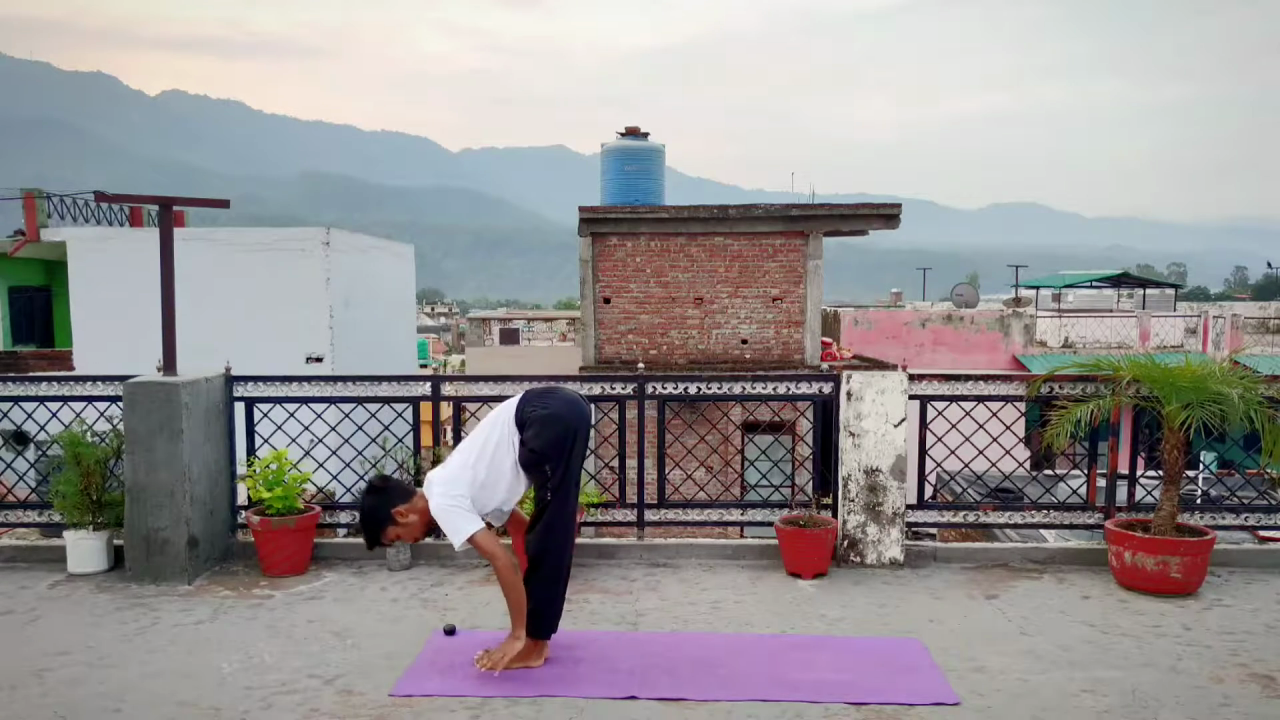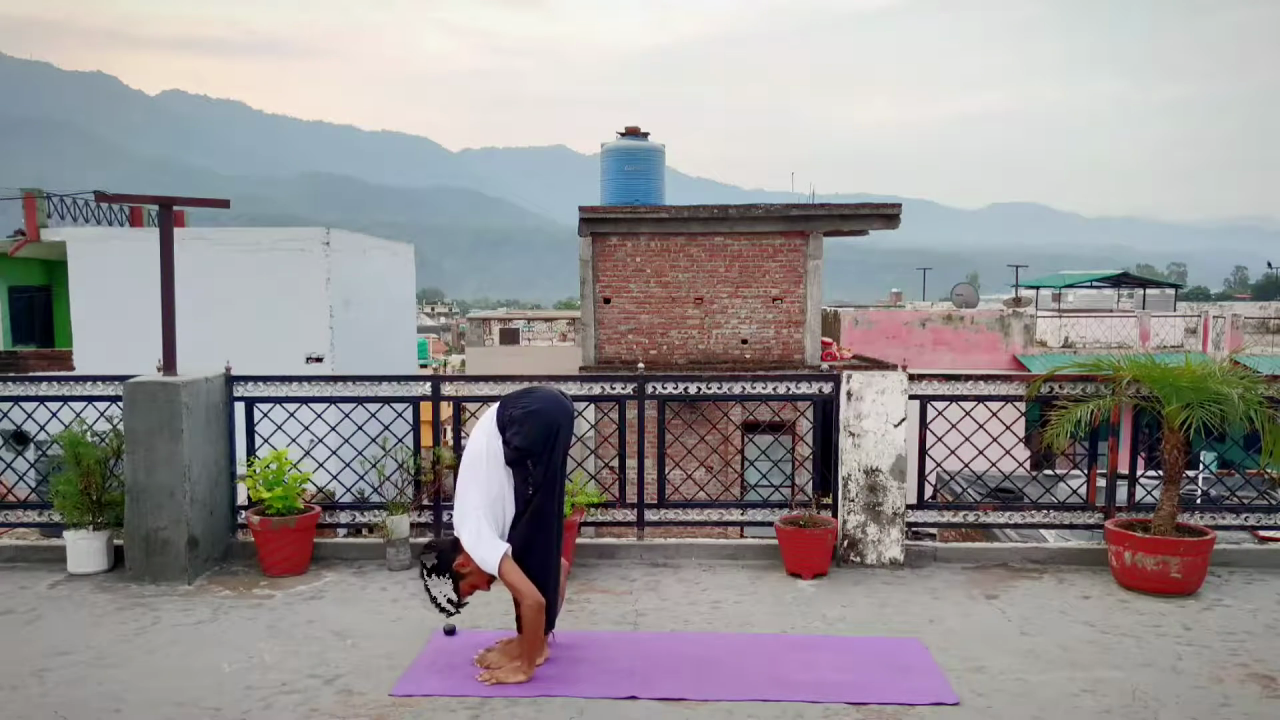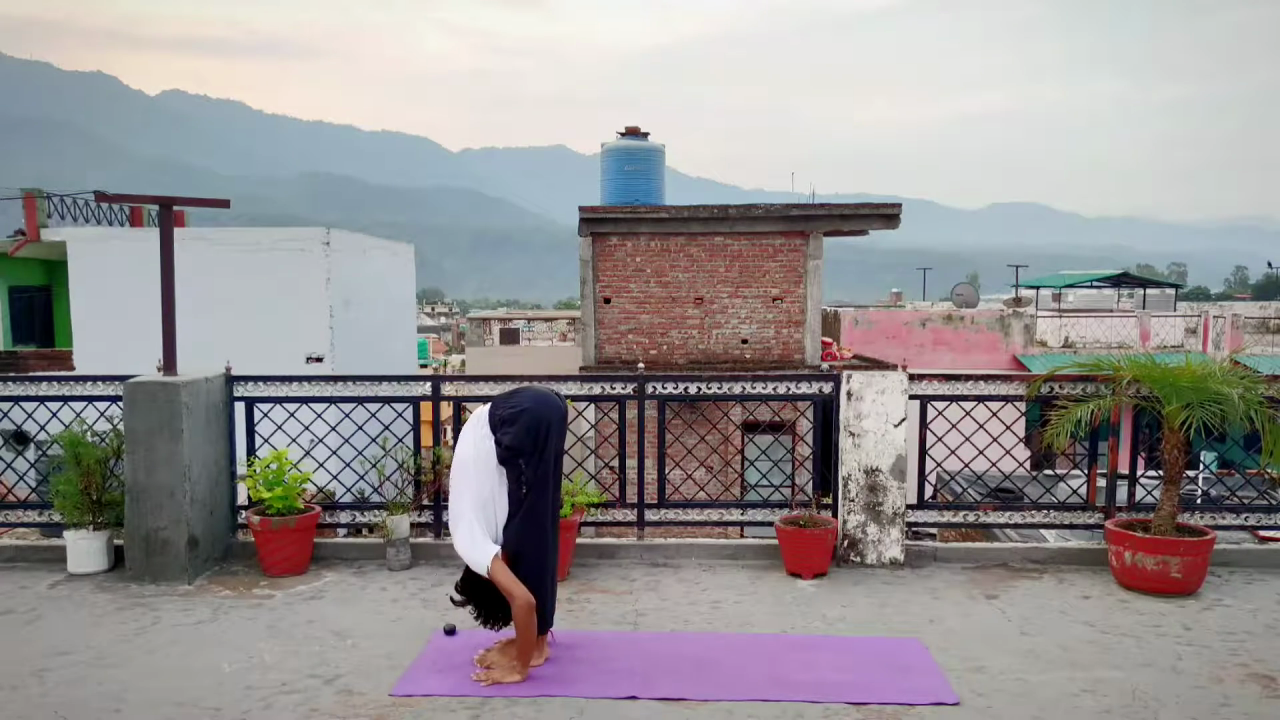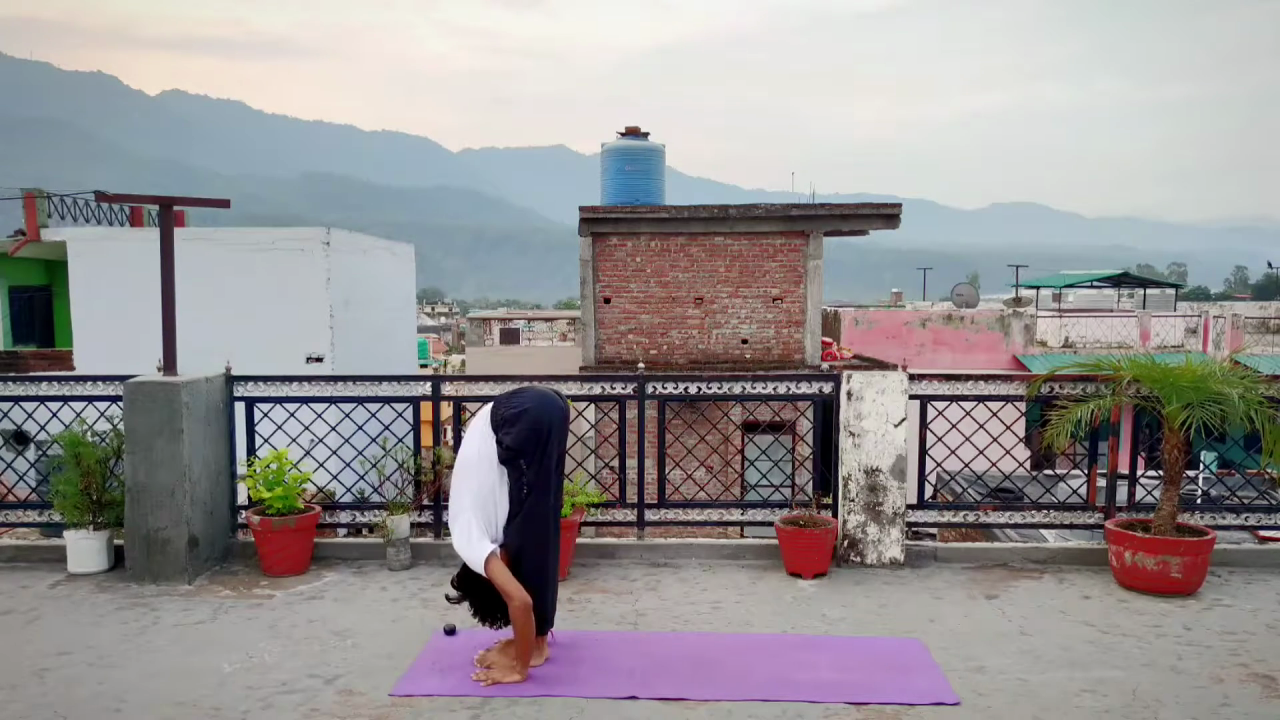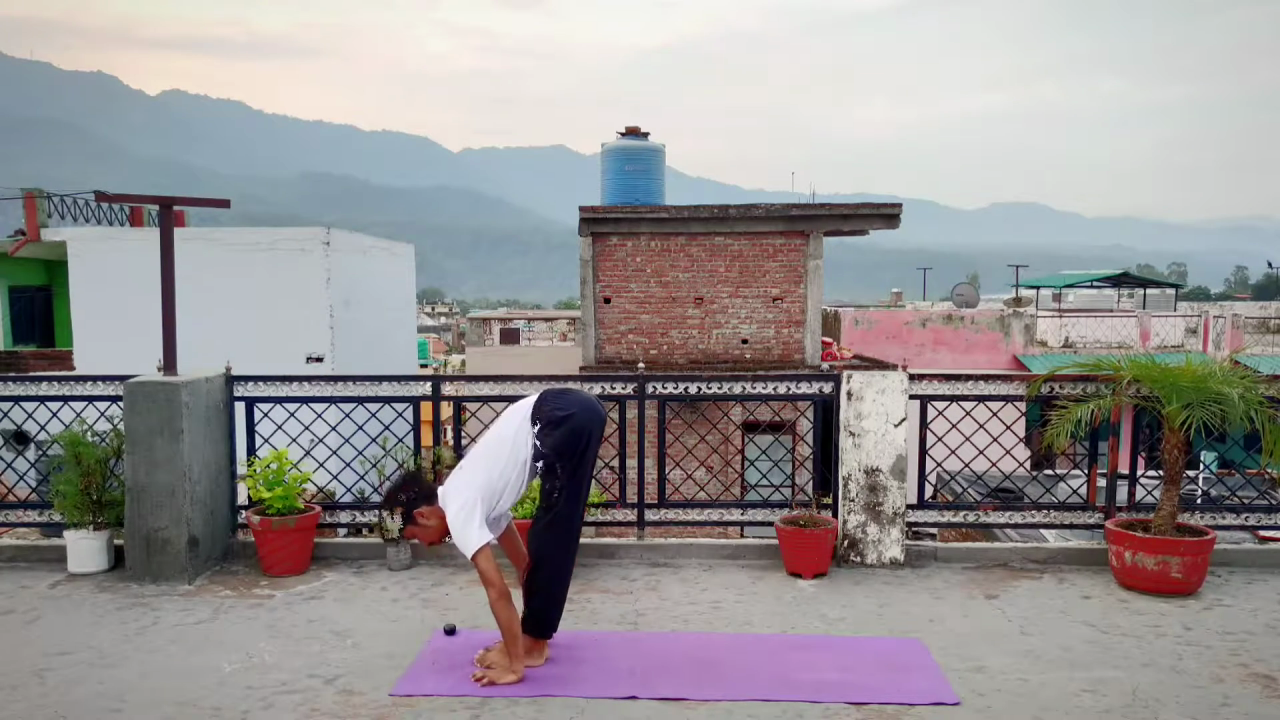
dt=0.5s
person 1, frame 1
left shoulder: (441, 500)
right shoulder: (448, 485)
left elbow: (504, 561)
right elbow: (522, 524)
left wrist: (518, 636)
left hip: (551, 418)
right hip: (561, 410)
left knee: (547, 534)
right knee: (549, 532)
left ankle: (532, 645)
right ankle: (535, 638)
person 1, frame 2
left shoulder: (474, 539)
left elbow: (532, 599)
left wrist: (525, 667)
left hip: (535, 417)
right hip: (544, 410)
left knee: (529, 535)
right knee: (539, 538)
left ankle: (533, 647)
right ankle: (535, 640)
person 1, frame 3
left shoulder: (471, 543)
left elbow: (523, 600)
left wrist: (520, 667)
left hip: (526, 417)
right hip: (537, 408)
left knee: (525, 536)
right knee: (534, 534)
left ankle: (533, 647)
right ankle: (536, 640)
person 1, frame 4
left shoulder: (468, 540)
left elbow: (520, 601)
left wrist: (521, 667)
left hip: (531, 417)
right hip: (542, 409)
left knee: (527, 537)
right knee: (534, 534)
left ankle: (536, 646)
right ankle: (535, 640)
person 1, frame 5
left shoulder: (458, 511)
right shoulder: (467, 500)
left elbow: (497, 590)
right elbow: (521, 558)
left wrist: (515, 665)
left hip: (567, 418)
right hip: (573, 412)
left knee: (552, 536)
right knee: (550, 535)
left ankle: (533, 646)
right ankle: (534, 635)
